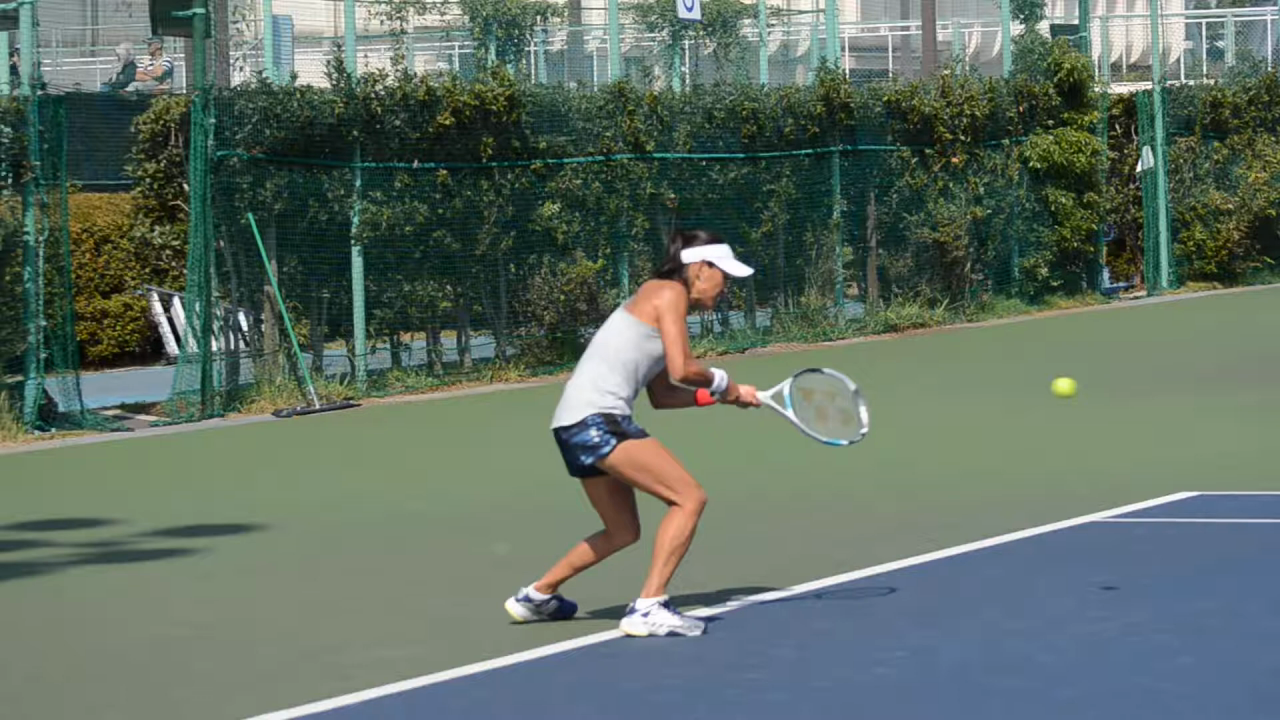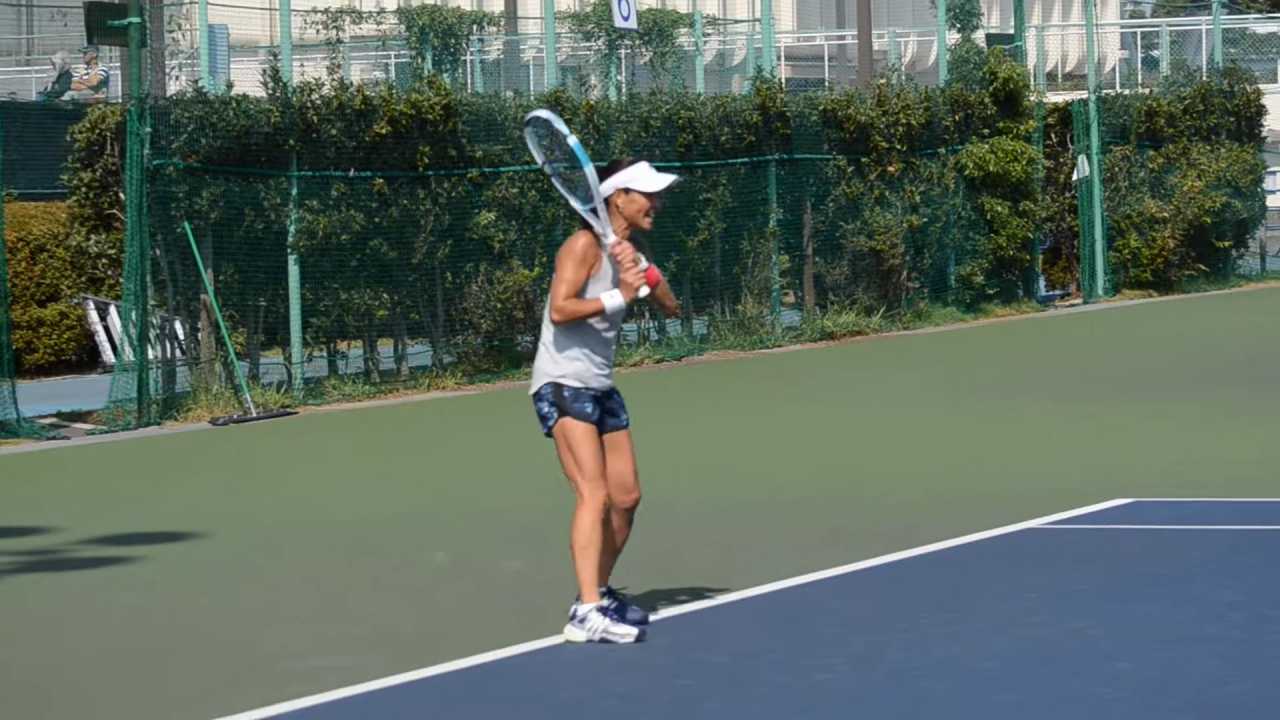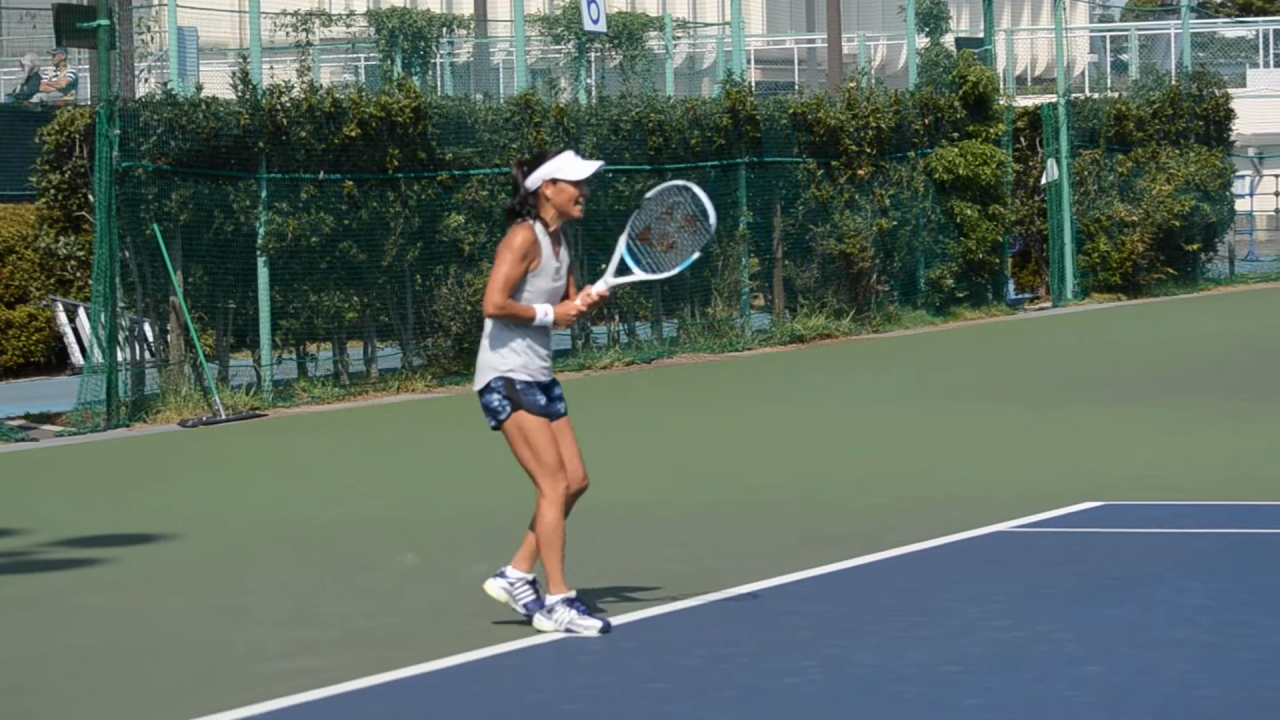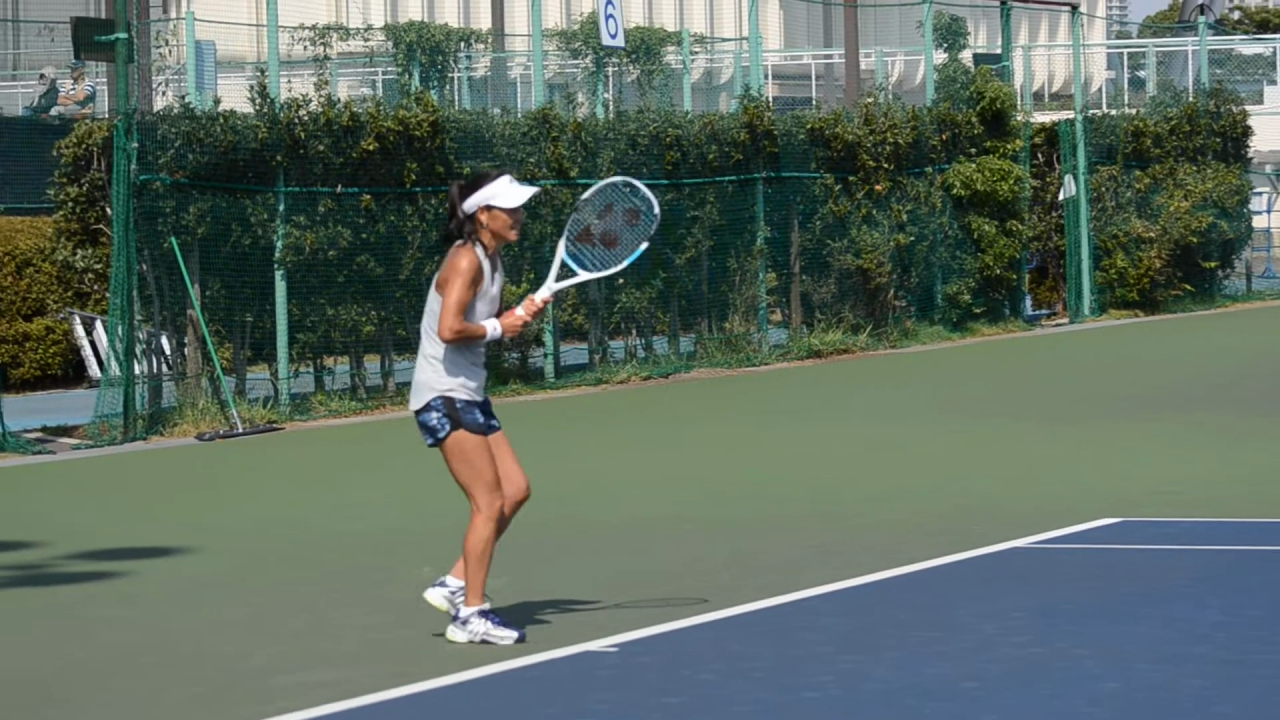
dt=0.5s
person 1, frame 1
left shoulder: (665, 310)
right shoulder: (666, 294)
left elbow: (661, 397)
right elbow: (680, 371)
left wrist: (720, 396)
right wrist: (723, 384)
left hip: (583, 424)
right hip: (596, 419)
left knee: (623, 531)
right knee: (690, 498)
left ankle: (536, 595)
right ankle: (647, 608)
person 1, frame 2
left shoulder: (628, 248)
right shoulder: (583, 244)
left elbow: (669, 307)
right elbow: (558, 310)
left wrist: (641, 269)
right wrist: (619, 296)
left hip: (600, 386)
right hip: (562, 384)
left knee: (626, 497)
right knee: (594, 495)
left ankle: (598, 594)
right ankle: (588, 613)
person 1, frame 3
left shoulder: (559, 238)
right shoulder: (523, 235)
left elbow: (563, 309)
right elbow: (493, 304)
left wrist: (583, 302)
right wrist: (549, 314)
left hip: (539, 377)
right hip: (507, 377)
left knee: (575, 481)
right knee: (555, 485)
left ankle: (515, 576)
right ankle: (557, 601)
person 1, frame 4
left shoulder: (492, 258)
right shoulder: (466, 259)
right elbow: (450, 330)
left wrist: (522, 314)
right wrist: (498, 328)
left hip: (467, 395)
right hip: (443, 396)
left knee: (516, 491)
right knee: (490, 503)
left ankle: (454, 584)
right ankle: (471, 614)
